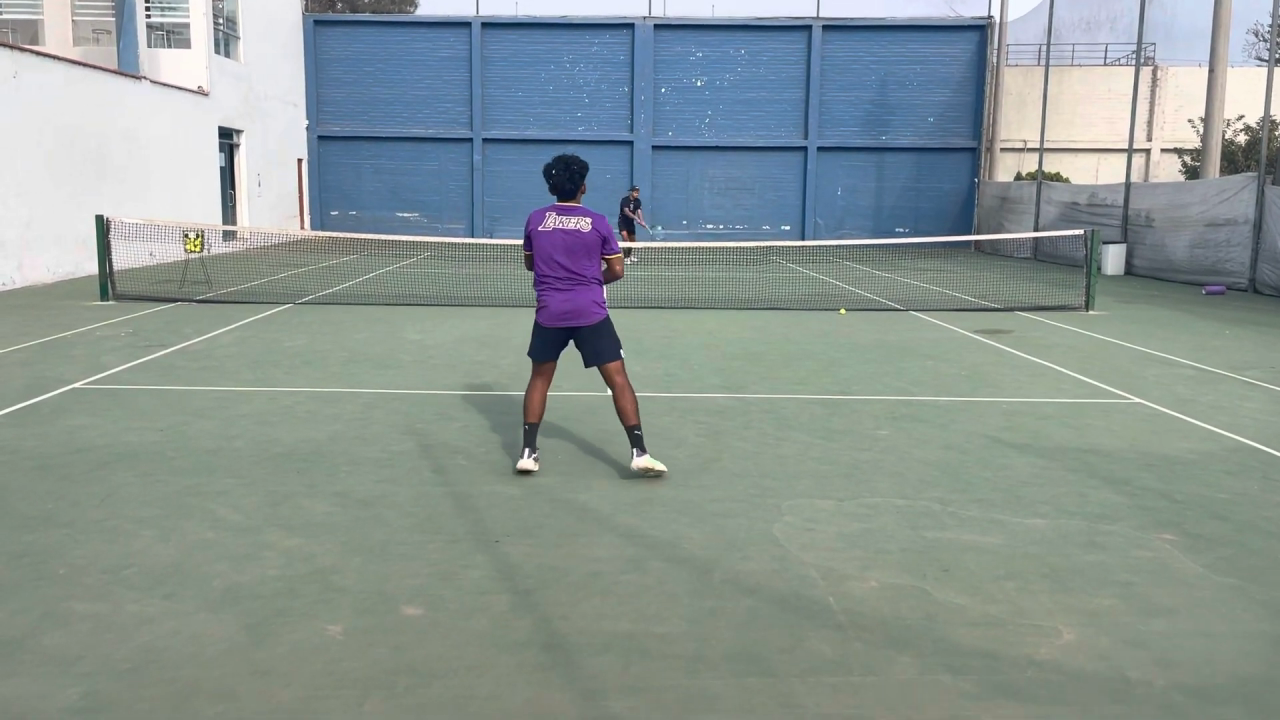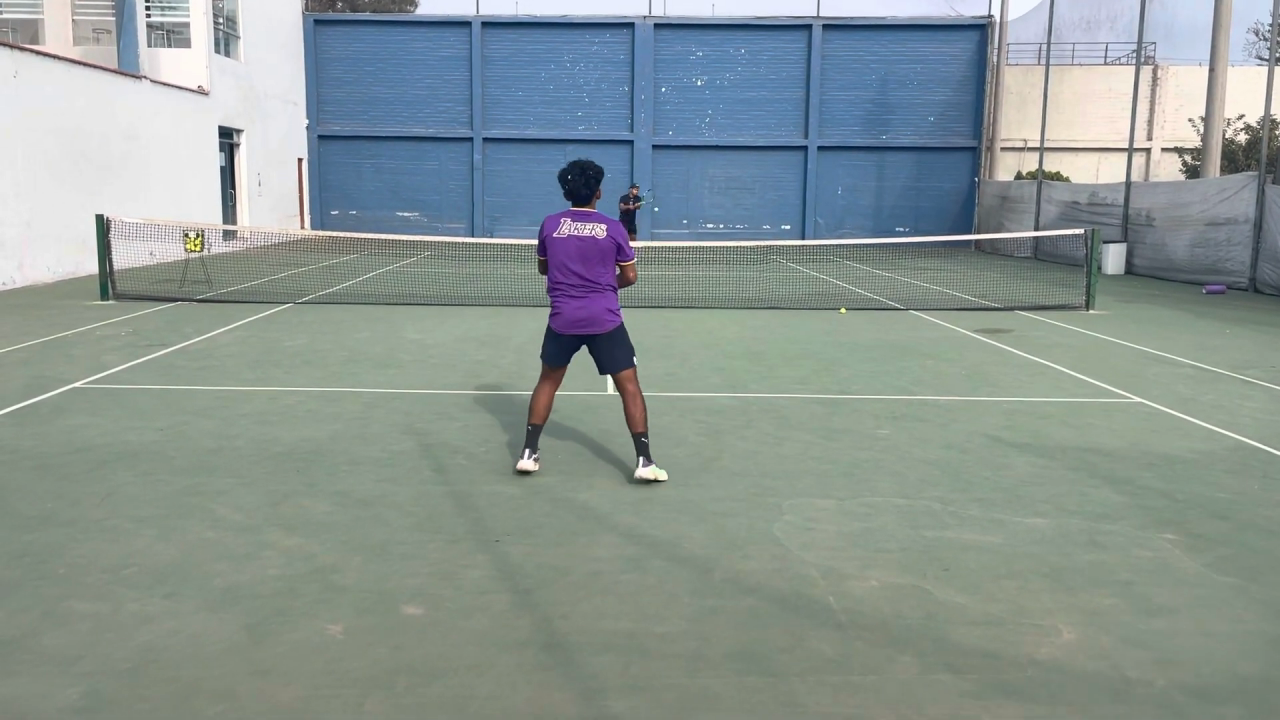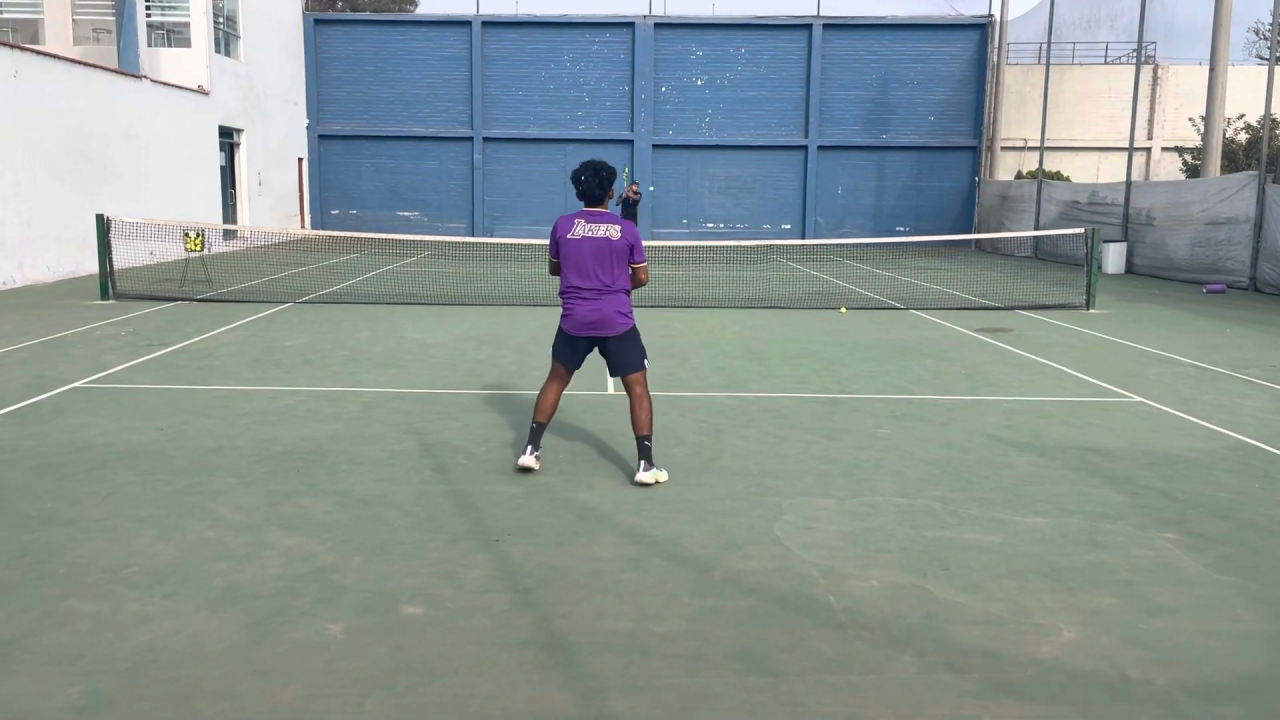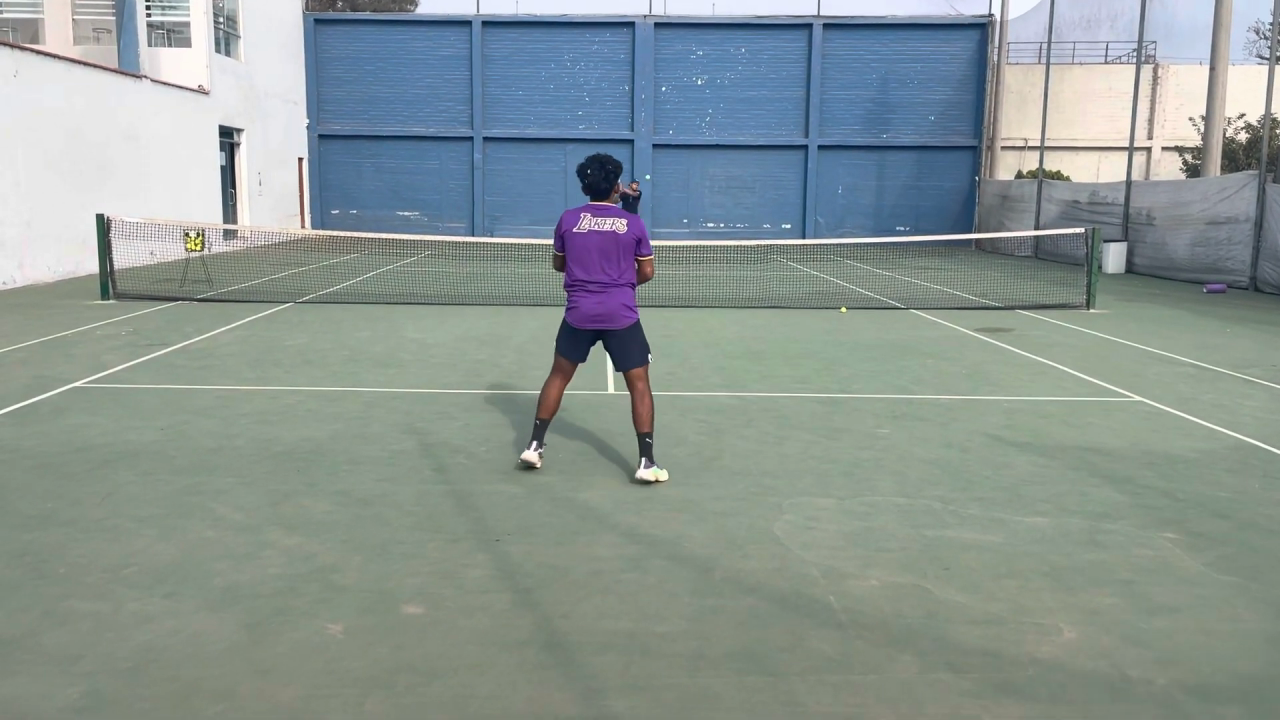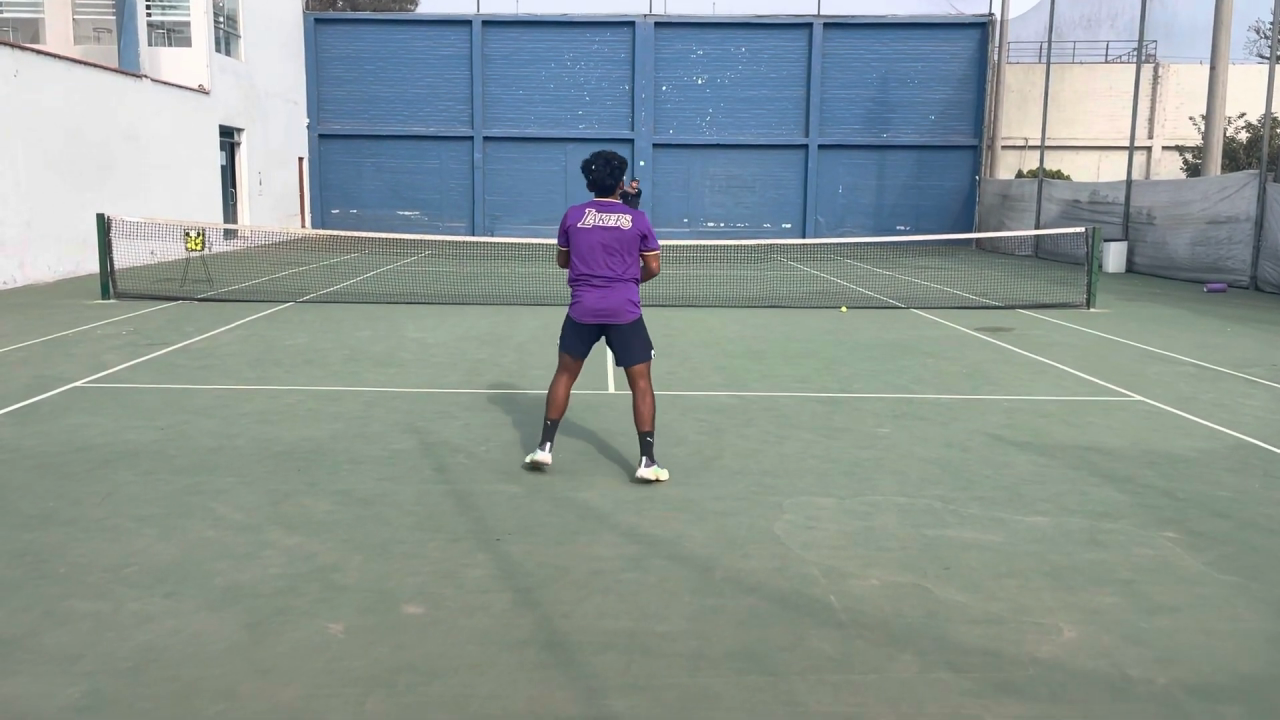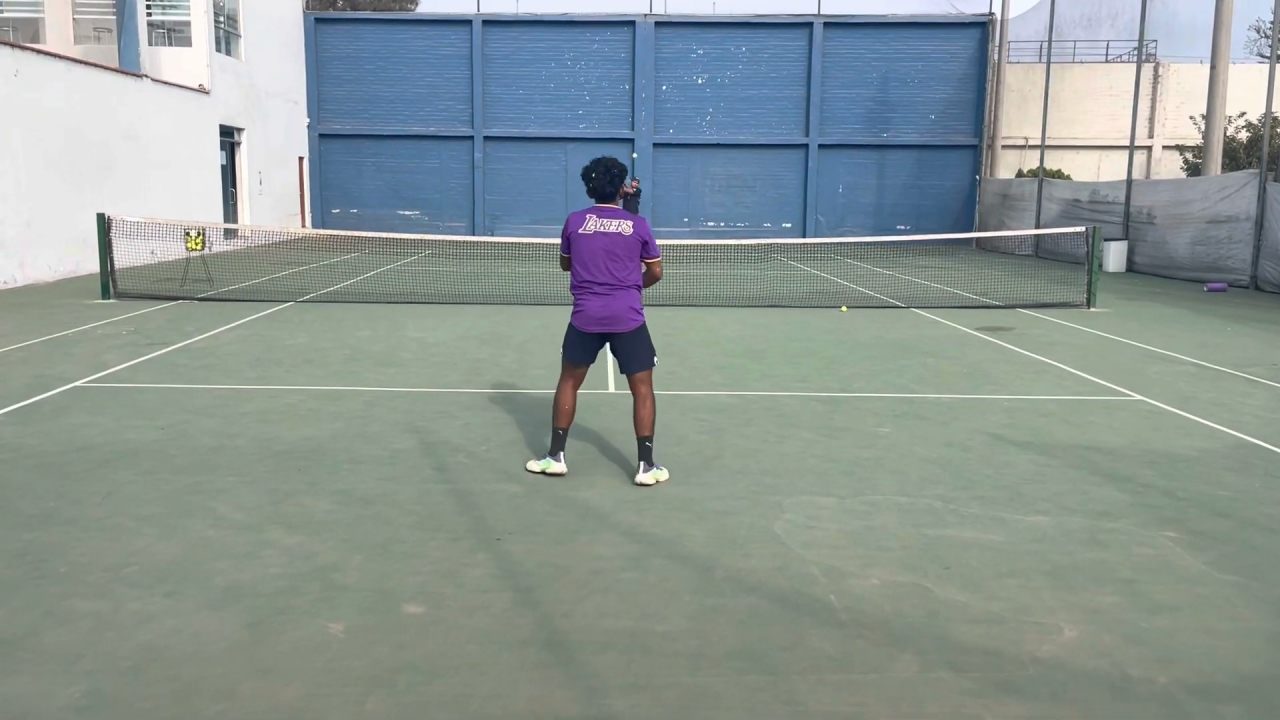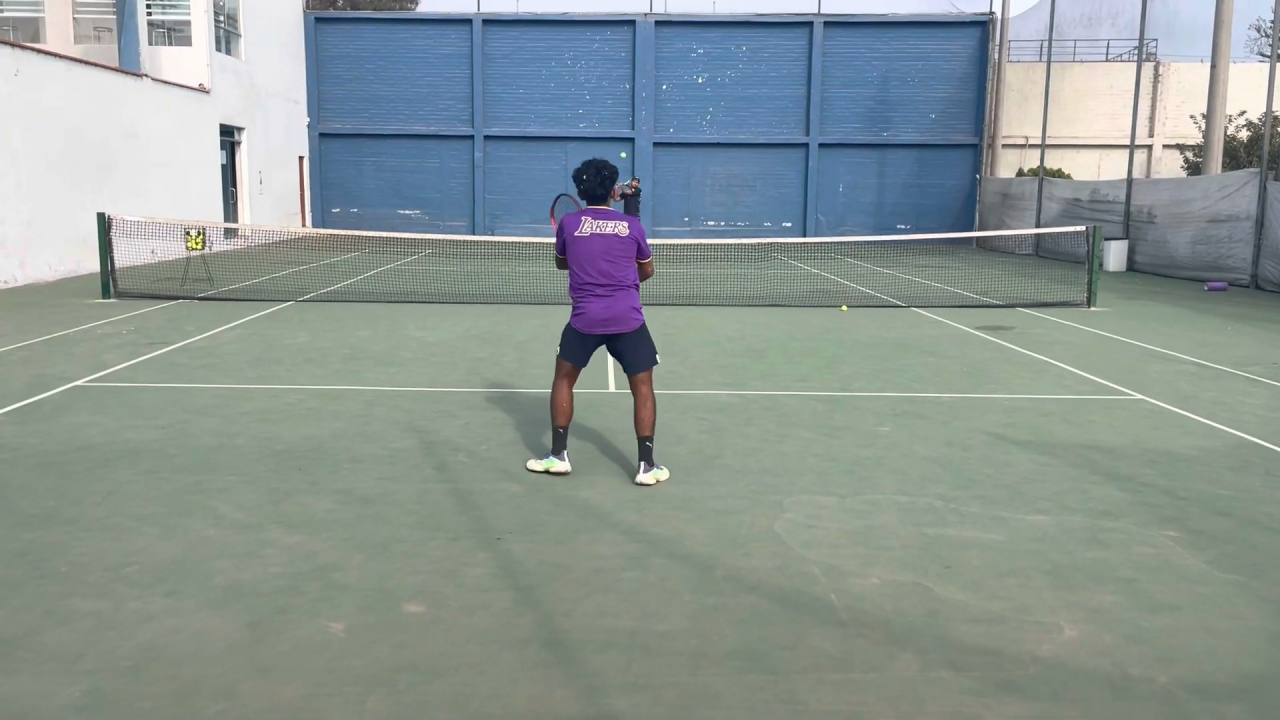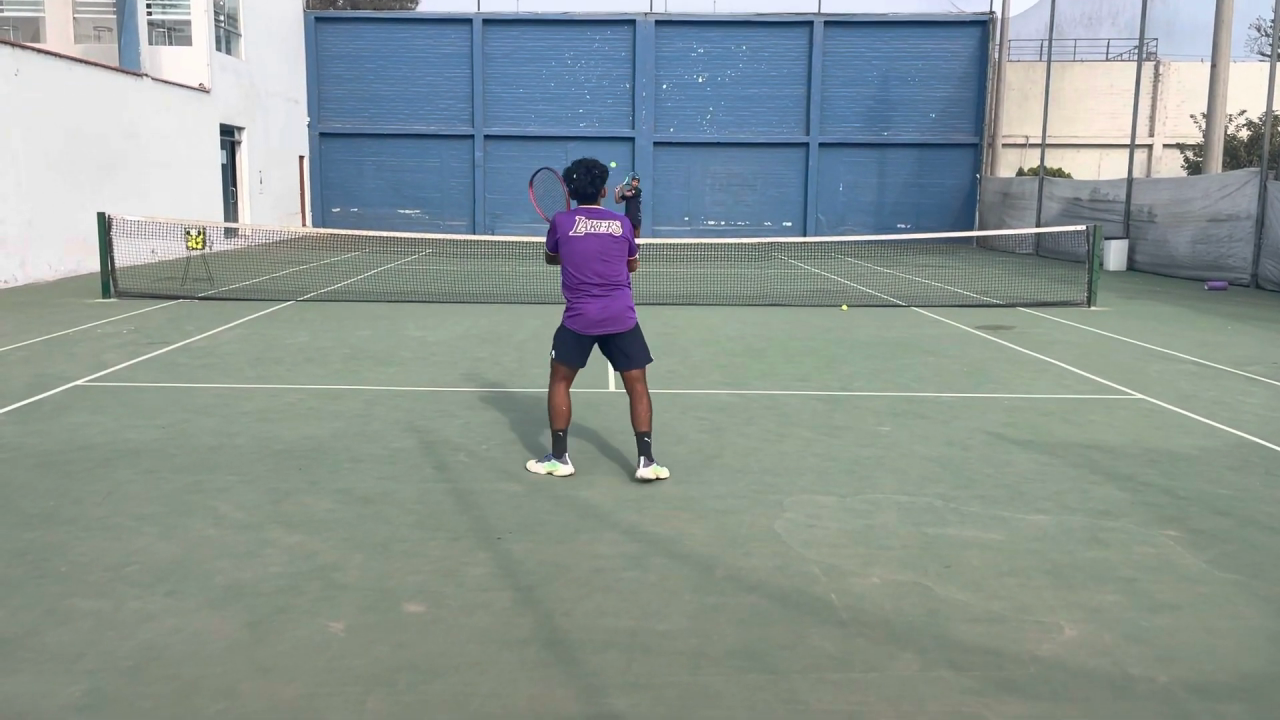
dt=0.1s
person 1, frame 1
left shoulder: (535, 220)
right shoulder: (597, 222)
right elbow: (616, 270)
left hip: (549, 313)
right hip: (590, 313)
left knee: (539, 379)
right knee: (618, 379)
left ankle: (528, 451)
right ankle: (639, 452)
person 1, frame 2
left shoulder: (549, 225)
right shoulder: (612, 229)
left elbow: (544, 269)
right elbow: (630, 277)
left hip: (563, 320)
right hip: (604, 320)
left knee: (547, 382)
right knee: (629, 387)
left ankle: (528, 452)
right ankle: (644, 461)
person 1, frame 3
left shoulder: (562, 226)
right shoulder: (626, 229)
left elbow: (554, 269)
right elbow: (641, 278)
left hip: (575, 320)
right hip: (617, 321)
left knee: (556, 381)
right knee: (638, 389)
left ankle: (530, 450)
right ankle: (646, 465)
person 1, frame 4
left shoulder: (568, 220)
right shoulder: (632, 223)
left elbow: (558, 265)
right elbow: (646, 272)
left hip: (579, 314)
right hip: (621, 315)
left knee: (558, 376)
right knee: (639, 385)
left ankle: (534, 446)
right ankle: (646, 463)
person 1, frame 5
left shoulder: (572, 216)
right shoulder: (637, 219)
left elbow: (562, 261)
right elbow: (653, 268)
left hip: (582, 310)
right hip: (625, 310)
left knee: (565, 375)
right knee: (641, 382)
left ankle: (544, 446)
right ankle: (647, 461)
person 1, frame 6
left shoulder: (574, 221)
right shoulder: (638, 224)
left elbow: (565, 264)
right elbow: (655, 274)
left hip: (585, 317)
right hip: (628, 317)
left knee: (569, 383)
right knee: (642, 389)
left ankle: (556, 456)
right ankle: (646, 465)
person 1, frame 7
left shoulder: (568, 223)
right shoulder: (631, 225)
left elbow: (561, 263)
right elbow: (646, 271)
left hip: (585, 318)
right hip: (628, 318)
left knee: (563, 379)
right knee: (643, 388)
left ankle: (558, 454)
right ankle: (647, 465)
person 1, frame 8
left shoulder: (561, 221)
right shoulder: (621, 224)
left elbow: (550, 258)
left hip: (579, 320)
right hip: (622, 317)
left knee: (559, 381)
right knee: (637, 386)
left ankle: (559, 458)
right ankle: (646, 461)
